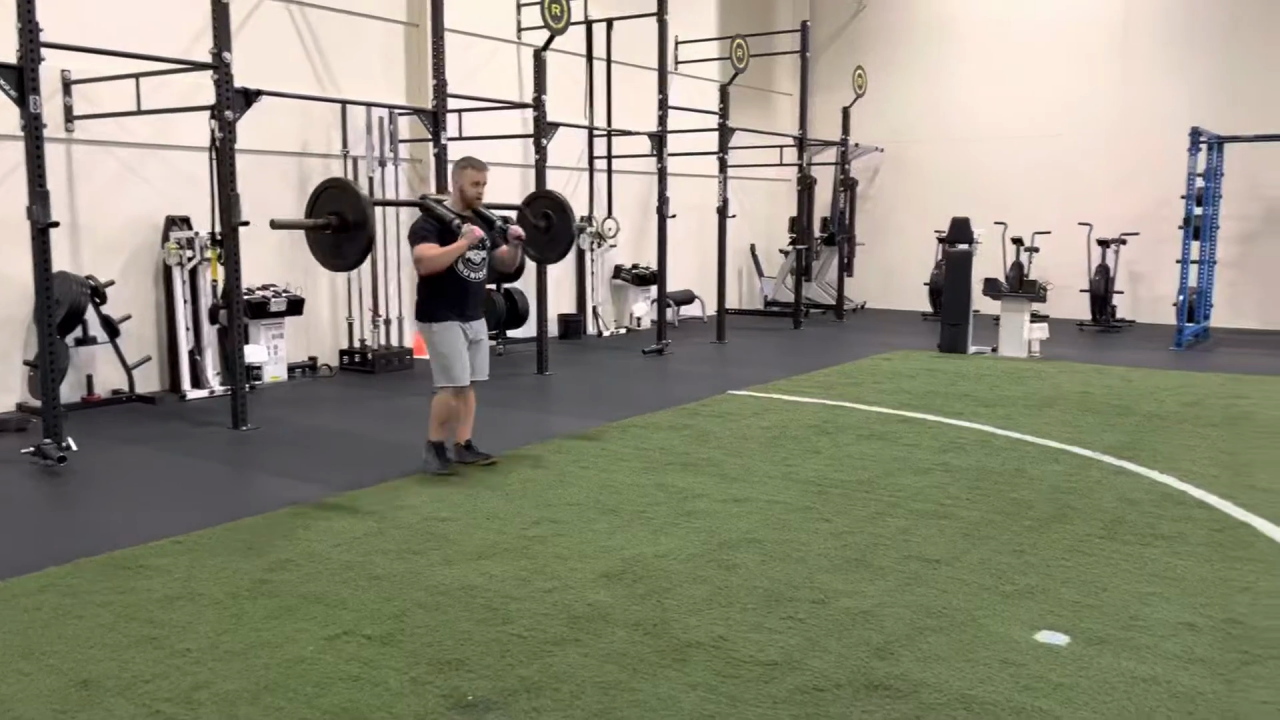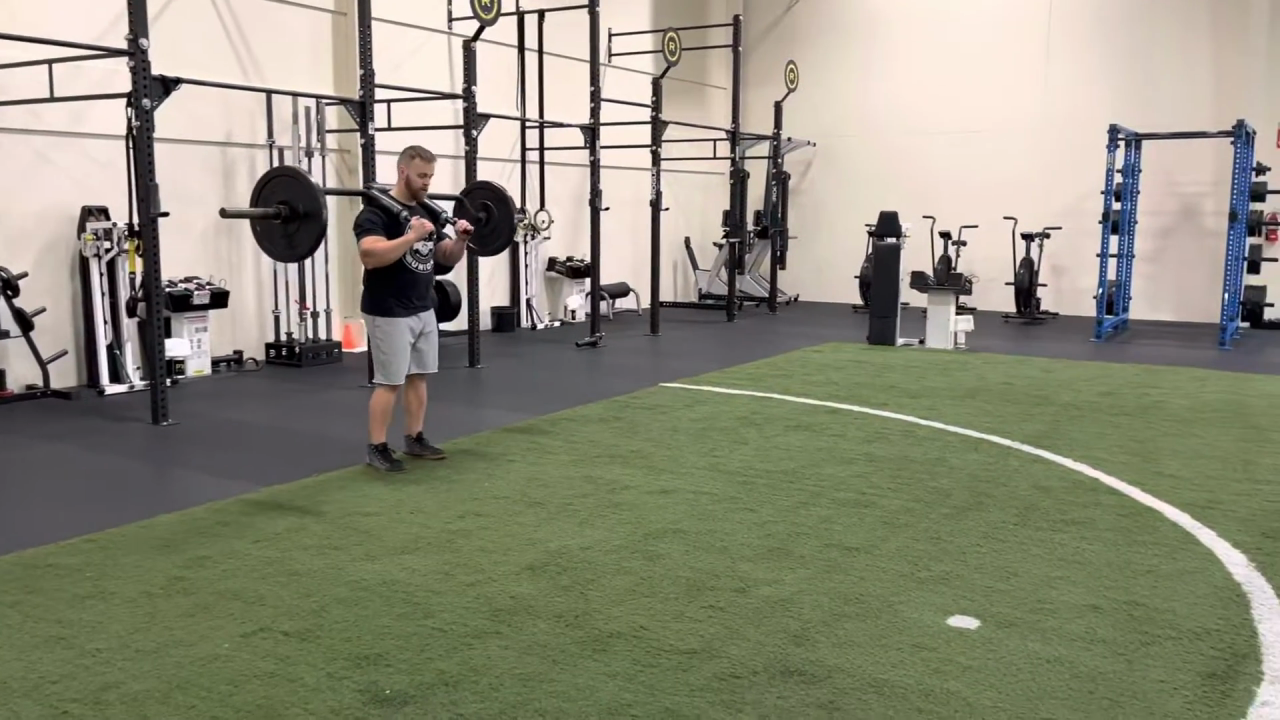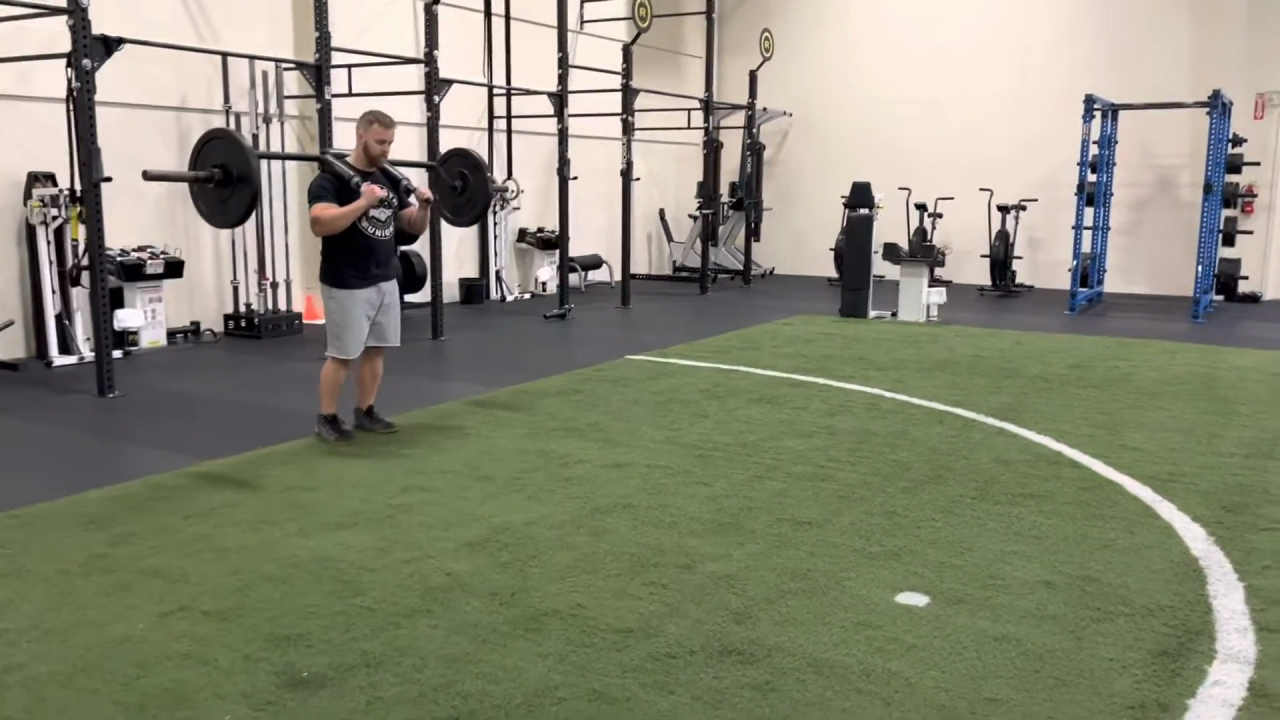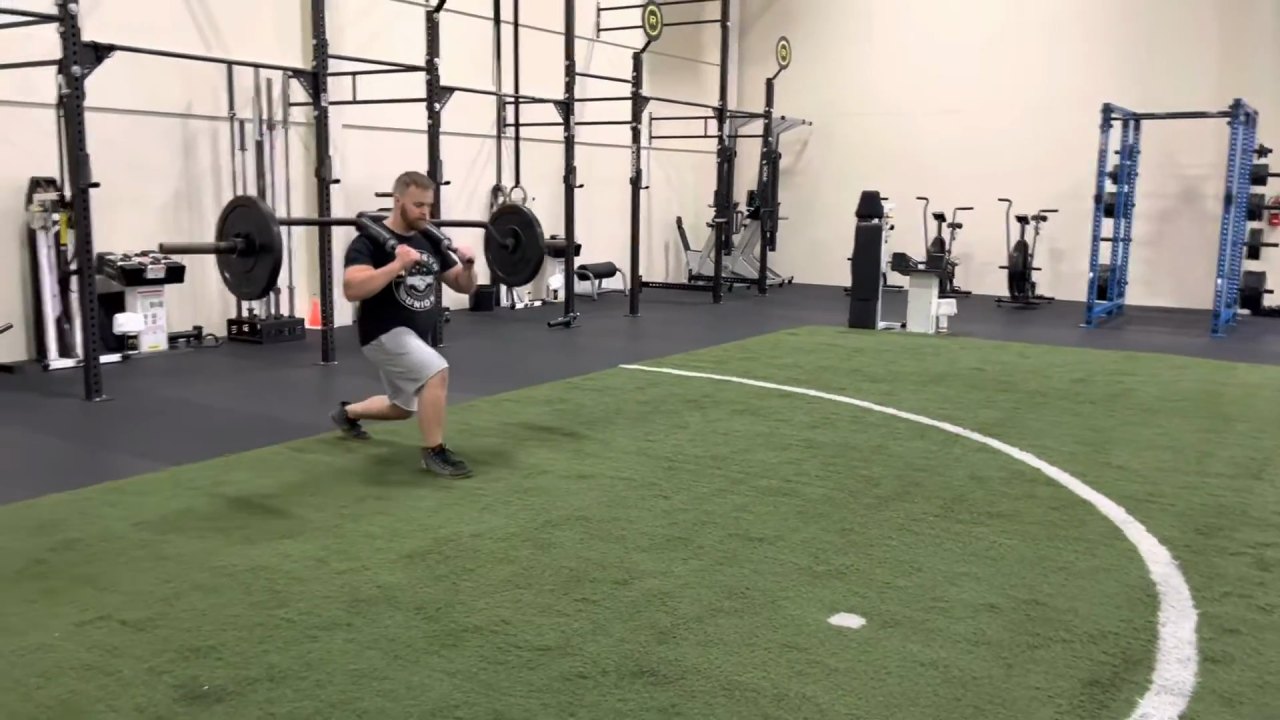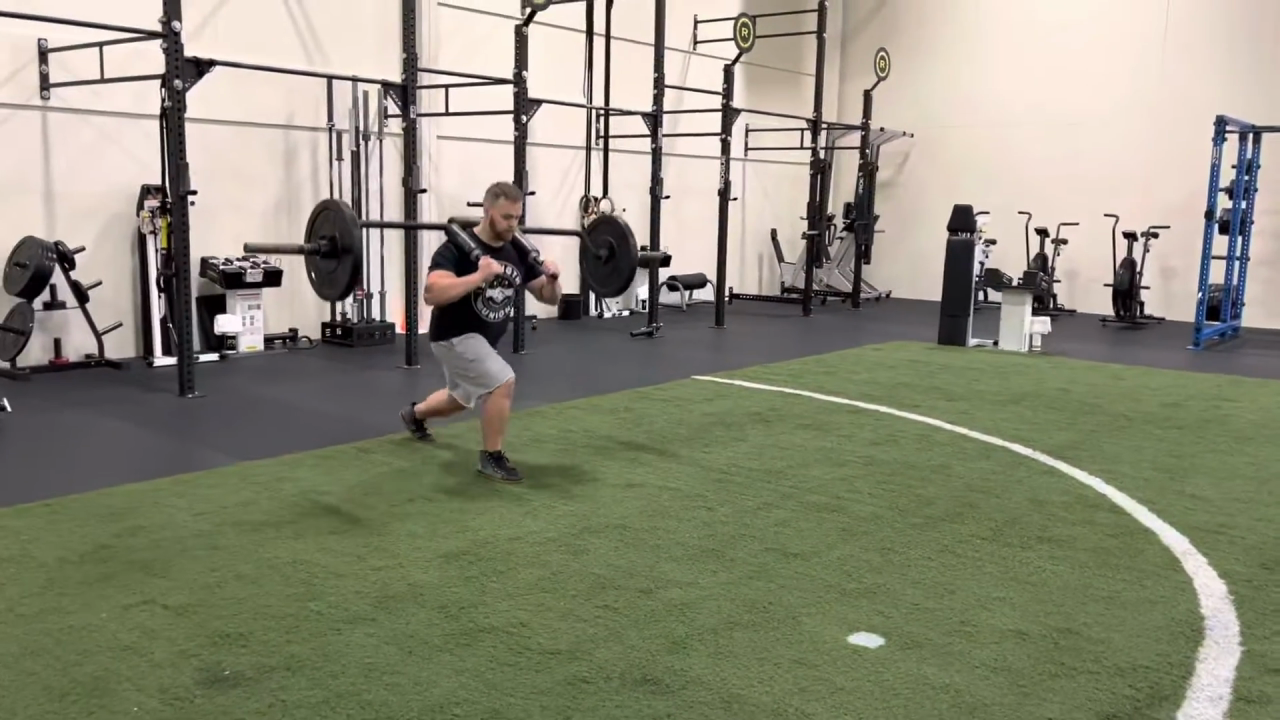
dt=1s
person 1, frame 1
left shoulder: (482, 222)
right shoulder: (431, 222)
left elbow: (506, 265)
right elbow: (424, 263)
left wrist: (515, 244)
right wrist: (464, 242)
left hip: (474, 317)
right hip: (440, 318)
left knee: (468, 384)
right knee: (454, 384)
left ankle: (463, 445)
right ankle: (435, 446)
person 1, frame 2
left shoulder: (425, 212)
right shoulder: (376, 213)
left elbow: (448, 257)
right elbow: (371, 256)
left wrist: (461, 239)
right wrist: (413, 236)
left hip: (423, 309)
right hip: (389, 313)
left knee: (417, 376)
right knee: (390, 381)
left ankle: (415, 439)
right ankle: (377, 447)
person 1, frame 3
left shoulder: (388, 180)
right shoulder: (332, 179)
left elbow: (415, 226)
right elbow: (319, 224)
left wrist: (423, 206)
right wrist: (363, 202)
left hip: (385, 280)
right hip: (347, 284)
left knee: (375, 350)
right knee: (343, 355)
left ankle: (365, 412)
right ankle: (327, 418)
person 1, frame 4
left shoulder: (430, 242)
right shoulder: (370, 242)
left elbow: (464, 286)
right elbow: (352, 289)
left wrist: (467, 265)
right wrist: (397, 264)
left hip: (417, 336)
right hip: (385, 334)
left knee: (403, 406)
right knee: (437, 371)
left ankle: (346, 413)
right ankle: (433, 451)
person 1, frame 5
left shoulder: (517, 252)
right shoulder: (457, 249)
left elbow: (550, 297)
right elbow: (432, 294)
left wrist: (552, 277)
right wrist: (481, 275)
left hip: (487, 338)
right hip: (455, 335)
left knee: (460, 399)
right knee: (502, 382)
left ankle: (413, 415)
right ankle: (492, 457)
